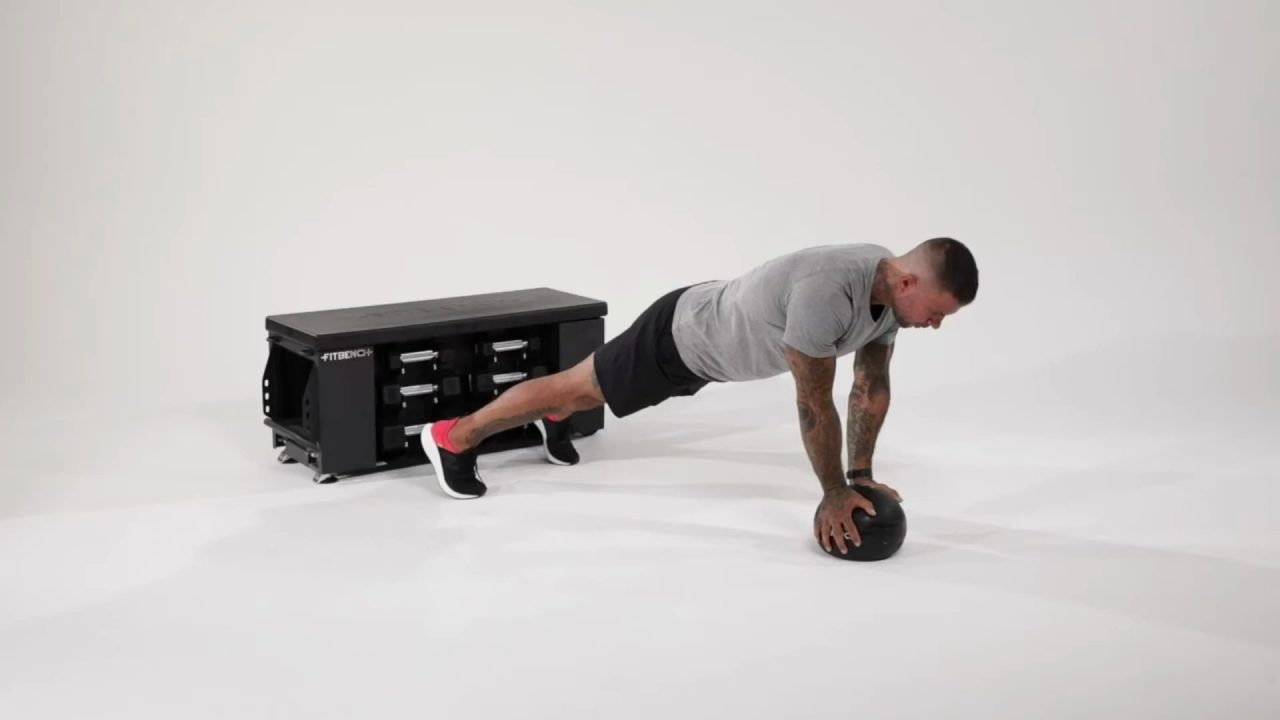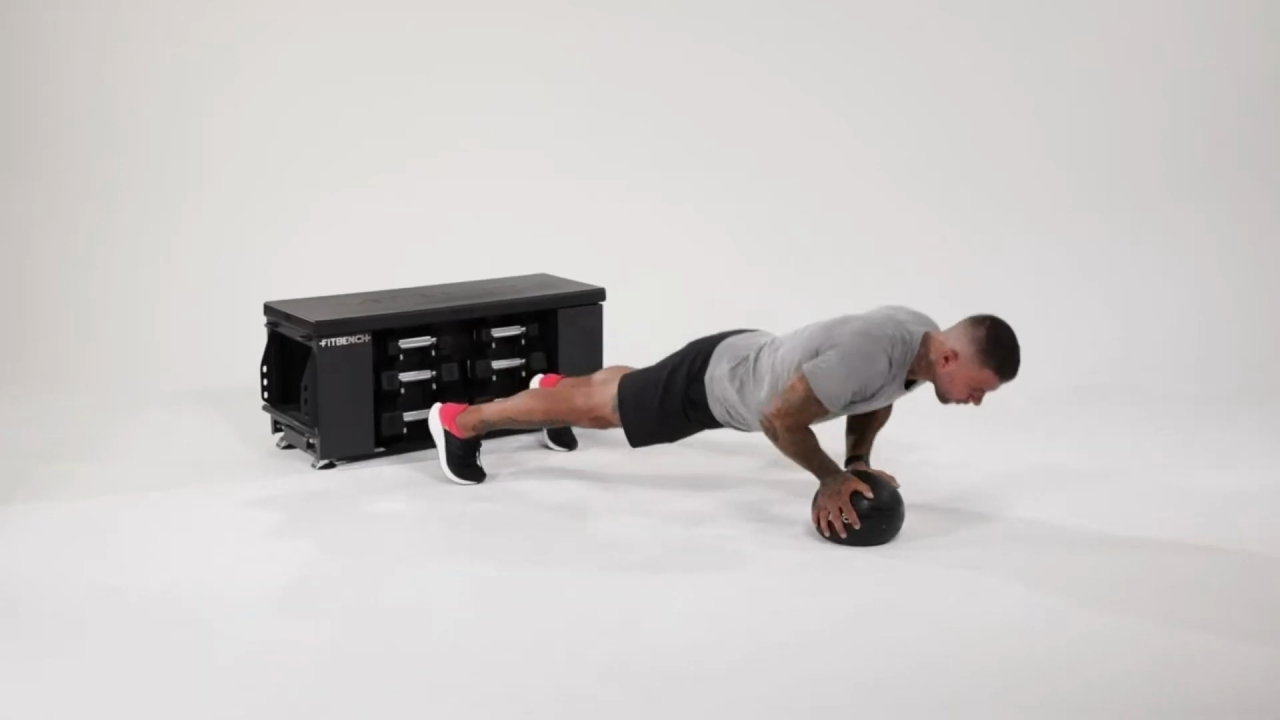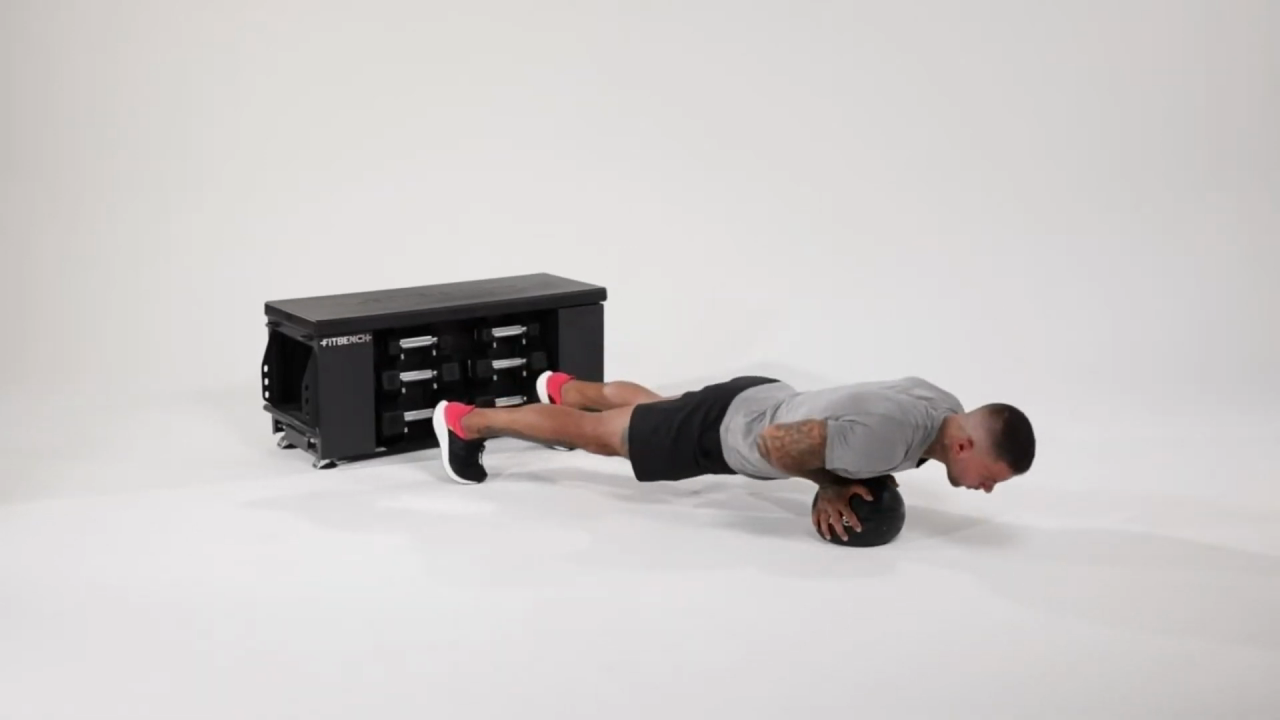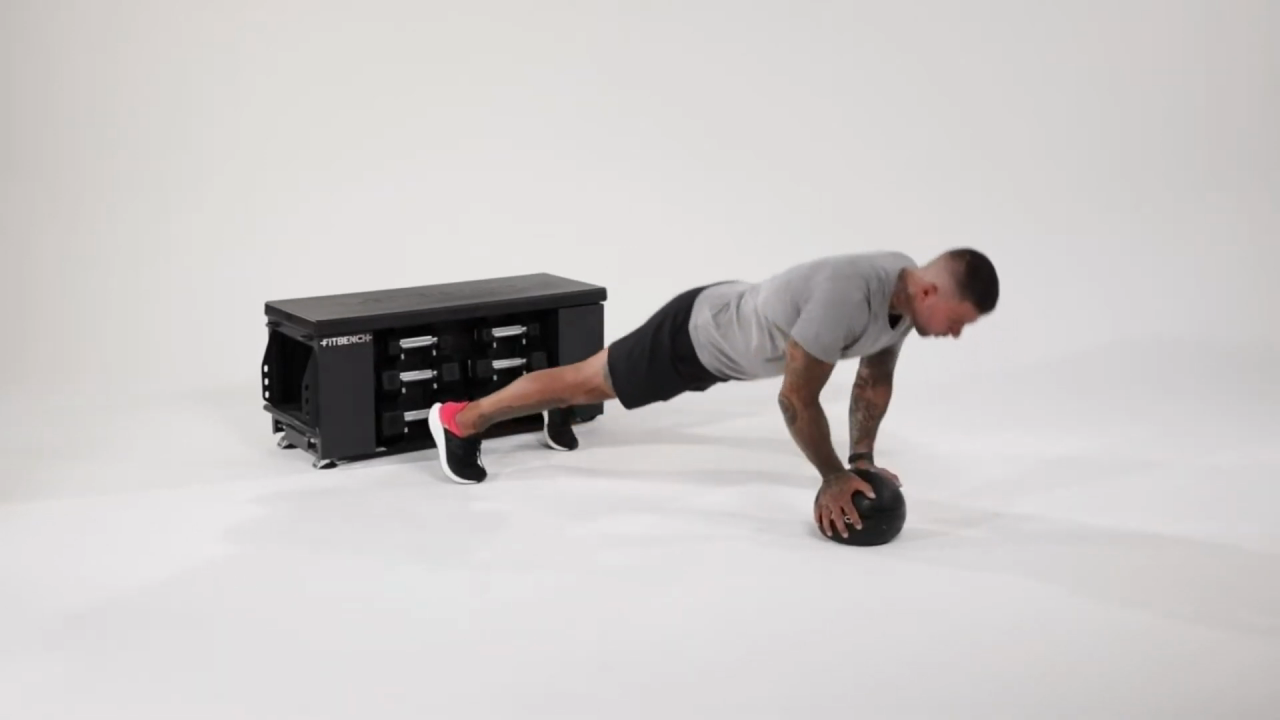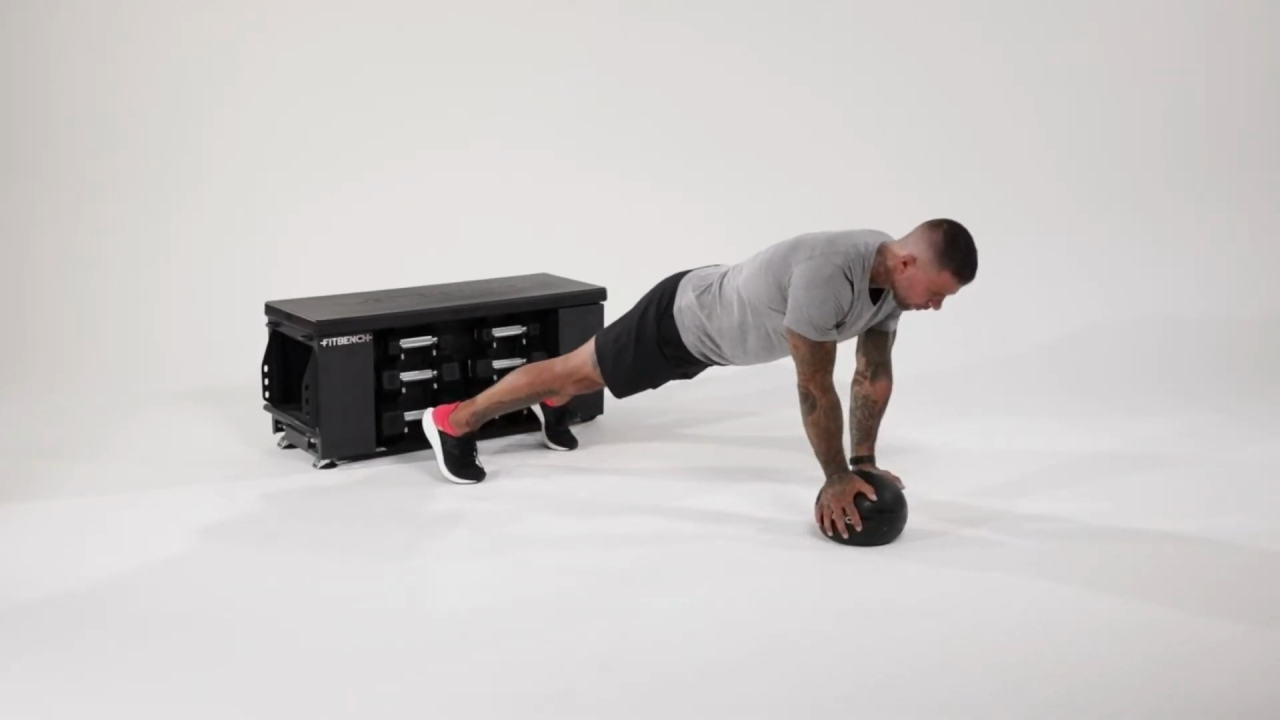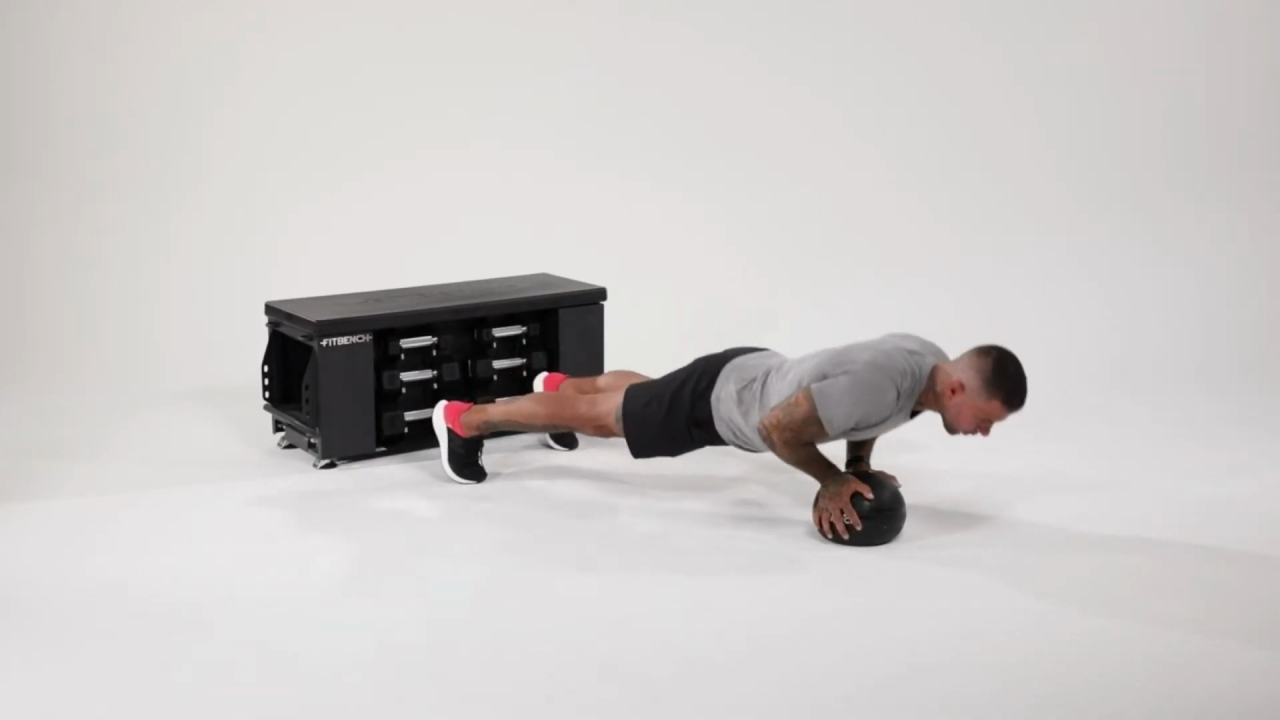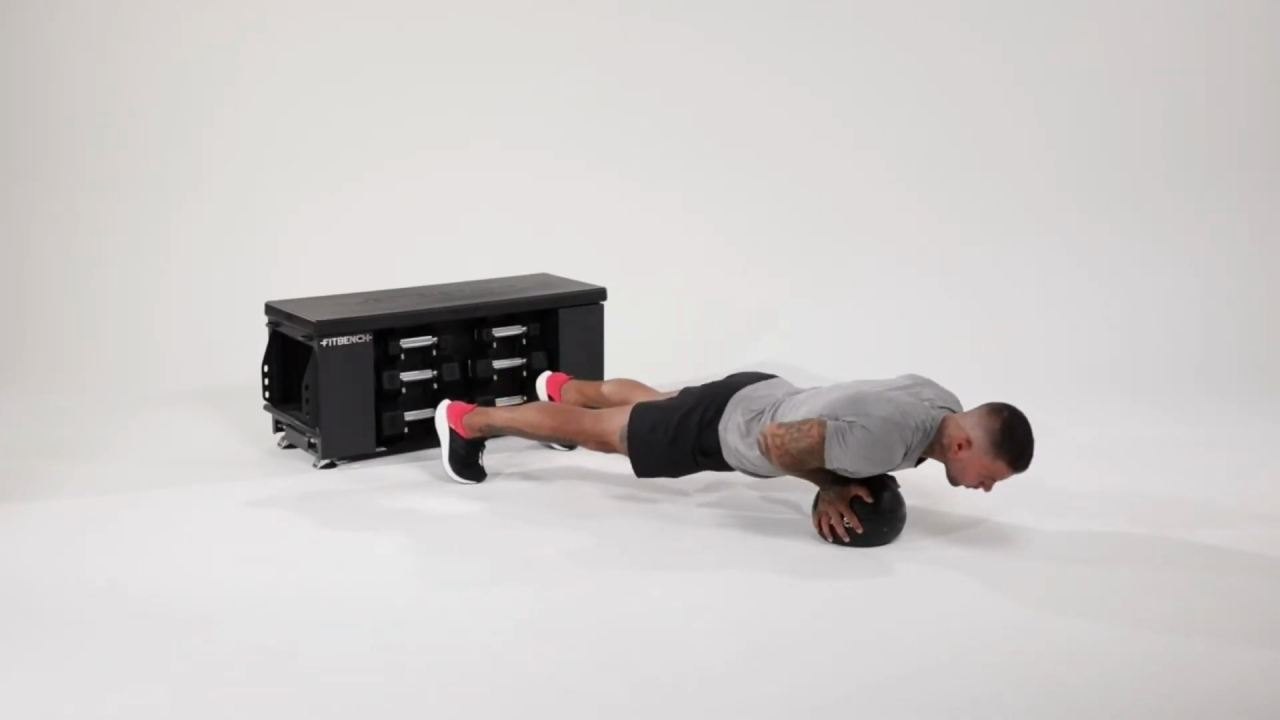
dt=0.7s
person 1, frame 1
left shoulder: (888, 288)
right shoulder: (828, 293)
left elbow: (872, 385)
right elbow: (814, 406)
left wrist: (861, 475)
right wrist: (835, 496)
left hip: (711, 342)
right hip: (681, 335)
left knee: (597, 387)
right knee: (581, 386)
left ankle: (554, 419)
right ankle: (453, 438)
person 1, frame 2
left shoulder: (922, 340)
right shoulder: (868, 357)
left elbow: (876, 399)
right elbow: (779, 420)
left wrist: (858, 463)
right wrist: (832, 480)
left hip: (742, 364)
right hip: (711, 384)
left knee: (627, 387)
right knee: (595, 410)
left ankle: (556, 382)
right ankle: (460, 420)
person 1, frame 3
left shoulder: (943, 408)
right shoulder: (887, 438)
right elbow: (777, 444)
left wrist: (857, 469)
right wrist: (832, 483)
left hip: (760, 400)
right hip: (724, 432)
left knee: (646, 405)
right knee: (600, 435)
left ankle: (562, 388)
right ankle: (464, 420)
person 1, frame 4
left shoulder: (906, 291)
right shoulder: (847, 300)
left elbow: (875, 379)
right elbow: (795, 399)
left wrist: (862, 460)
right wrist: (834, 479)
left hip: (728, 331)
right hip: (699, 332)
left knee: (608, 375)
right knee: (591, 381)
left ankle: (556, 413)
right ankle: (459, 421)
person 1, frame 5
left shoulder: (892, 276)
right shoulder: (828, 275)
left elbow: (874, 372)
right elbow: (815, 389)
left wrist: (865, 460)
right wrist: (837, 480)
left hip: (713, 326)
right hip: (683, 317)
left knee: (597, 370)
right knee: (579, 370)
left ankle: (552, 404)
right ankle: (453, 422)
person 1, frame 6
left shoulder: (929, 364)
right shoulder: (879, 386)
right elbow: (776, 428)
left wrist: (860, 467)
right wrist: (833, 483)
left hip: (752, 375)
right hip: (717, 402)
left knee: (638, 389)
right knee: (600, 418)
left ankle: (559, 383)
right ankle: (464, 420)
person 1, frame 7
left shoulder: (944, 406)
right shoulder: (887, 440)
right elbow: (776, 442)
left wrist: (856, 473)
right wrist: (832, 486)
left hip: (759, 396)
right hip: (724, 428)
left knee: (648, 401)
right knee: (600, 432)
left ankle: (562, 386)
right ankle: (466, 420)
